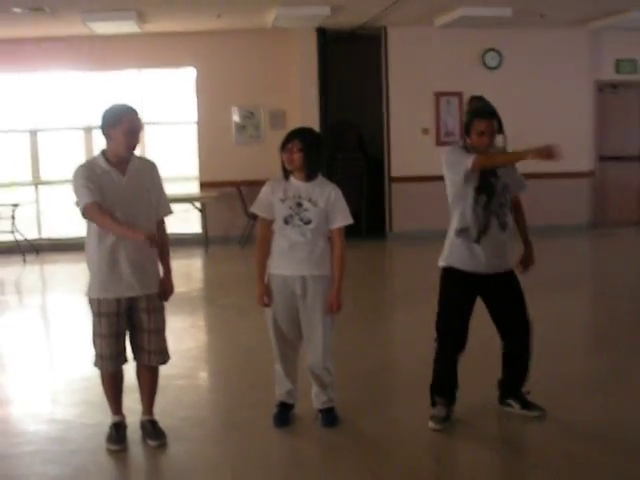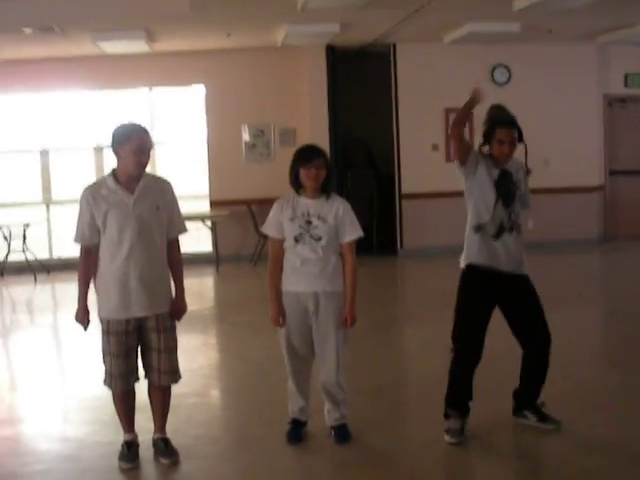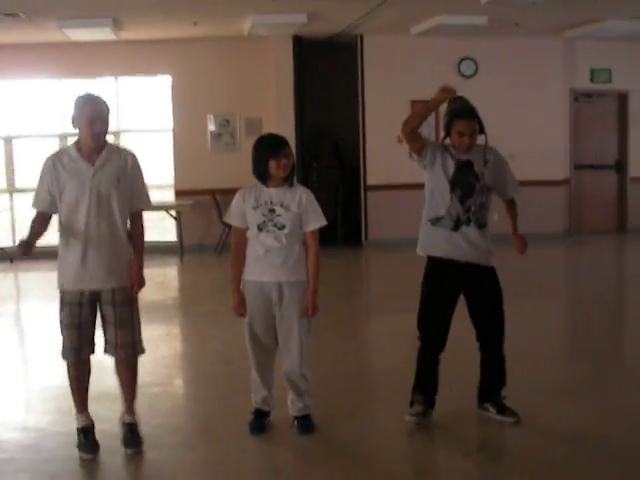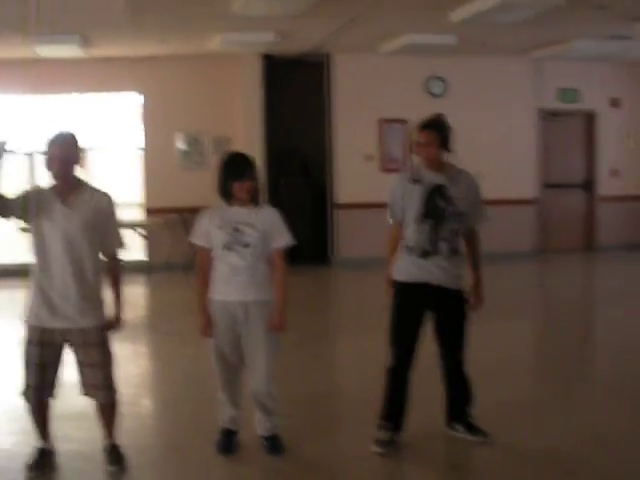
dt=0.5s
person 1, frame 1
left shoulder: (148, 170)
right shoulder: (87, 173)
left elbow: (158, 224)
right elbow: (95, 213)
left wrist: (166, 272)
right wrist: (134, 233)
left hip: (146, 281)
right hip: (106, 283)
left knee: (150, 354)
right knee: (109, 358)
left ankle: (148, 418)
right ankle: (117, 420)
person 1, frame 2
left shoulder: (162, 189)
right shoulder: (94, 195)
left elbow: (172, 245)
right elbow: (88, 252)
left wrist: (180, 292)
right wrist: (82, 301)
left hip: (158, 301)
right hip: (116, 304)
left knee: (162, 374)
right knee: (120, 377)
left ankle: (160, 436)
right ankle: (129, 439)
person 1, frame 3
left shoulder: (125, 161)
right shoulder: (56, 164)
left elbow: (135, 217)
right elbow: (43, 212)
left wrist: (138, 265)
right wrist: (31, 238)
left hip: (117, 274)
right hip: (74, 275)
left knee: (127, 349)
right knee: (76, 353)
left ankle: (128, 418)
right ankle: (85, 423)
person 1, frame 4
left shoulder: (100, 203)
right shoulder: (35, 201)
left elbow: (112, 258)
left wrist: (118, 308)
left hip: (87, 315)
right hip: (43, 314)
left knee: (103, 387)
right knee: (35, 389)
left ankle: (111, 443)
right ankle: (45, 447)
person 2, frame 1
left shoulder: (505, 162)
right shoulder: (455, 157)
left elbow: (514, 203)
right elbow: (485, 161)
left wrist: (527, 245)
right wrist: (531, 153)
left hip: (498, 265)
right hip: (460, 265)
left knee: (518, 331)
right knee: (450, 337)
left ankle: (511, 393)
right ankle: (442, 400)
person 2, frame 2
left shoulder: (519, 170)
right shoulder: (473, 165)
right elbow: (456, 132)
right wrist: (471, 103)
left hip: (514, 270)
right hip: (479, 268)
left knee: (539, 340)
right knee: (467, 345)
left ankle: (526, 404)
right ankle: (455, 413)
person 2, frame 3
left shoulder: (491, 159)
right shoulder: (435, 155)
left elbow: (509, 196)
right elbow: (408, 131)
left wrist: (516, 230)
right wrist: (437, 100)
left hip: (480, 260)
right hip: (442, 259)
left knee: (492, 333)
right knee: (432, 334)
left ankle: (490, 398)
right ankle: (422, 399)
person 2, frame 4
left shoulder: (465, 182)
right shoulder: (407, 181)
left elbow: (471, 233)
right elbow: (397, 231)
left wrist: (477, 280)
right wrist: (392, 273)
left hip: (451, 283)
right hip: (410, 280)
left knee: (453, 354)
right knee: (402, 355)
left ankle: (458, 416)
right ankle: (389, 424)
person 3, frame 1
left shoulder: (329, 193)
right shoulder: (273, 189)
left elbow: (338, 243)
right elbow: (263, 238)
left wrist: (337, 288)
right wrist: (260, 281)
left hip: (317, 278)
right hip: (280, 277)
left knee: (319, 348)
right knee: (284, 345)
left ankle: (325, 401)
right ankle: (285, 399)
person 3, frame 2
left shoulder: (339, 207)
right shoulder: (282, 208)
left elbow: (349, 258)
right elbow: (275, 259)
left wrist: (350, 302)
right wrist: (274, 301)
left hip: (329, 294)
right hip: (293, 295)
left knee: (331, 363)
right knee: (296, 361)
left ankle: (337, 418)
right ankle: (298, 417)
person 3, frame 3
left shoulder: (302, 196)
right shoulder: (245, 197)
left elbow: (312, 247)
right elbow: (238, 247)
left wrist: (312, 291)
right wrist: (235, 290)
left hip: (292, 284)
right hip: (256, 284)
left knee: (294, 353)
right knee: (260, 351)
left ankle: (301, 408)
right ankle: (261, 406)
person 3, frame 4
left shoulder: (268, 215)
right shoulder: (210, 218)
left elbow: (278, 265)
right elbow: (203, 267)
left wrist: (280, 308)
right wrist: (203, 310)
left hip: (258, 302)
right hip: (222, 303)
left knee: (262, 371)
right knee: (226, 370)
left ankle: (268, 428)
right ankle: (229, 426)
